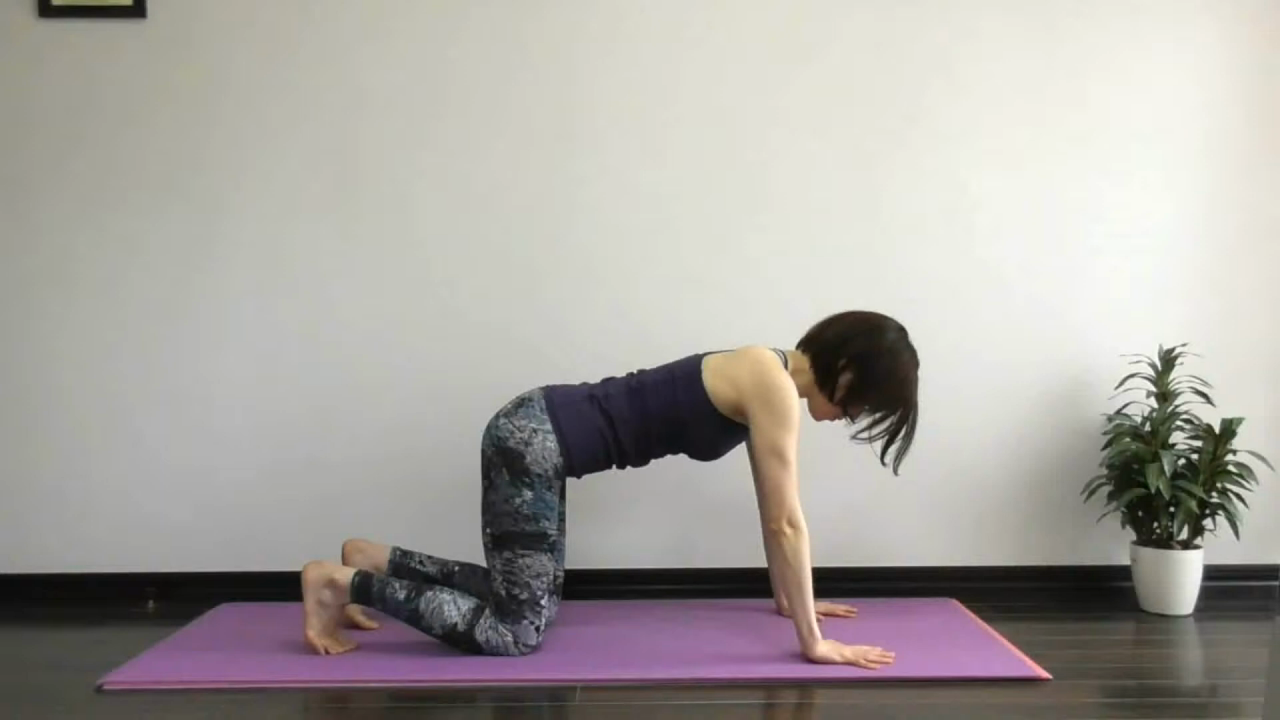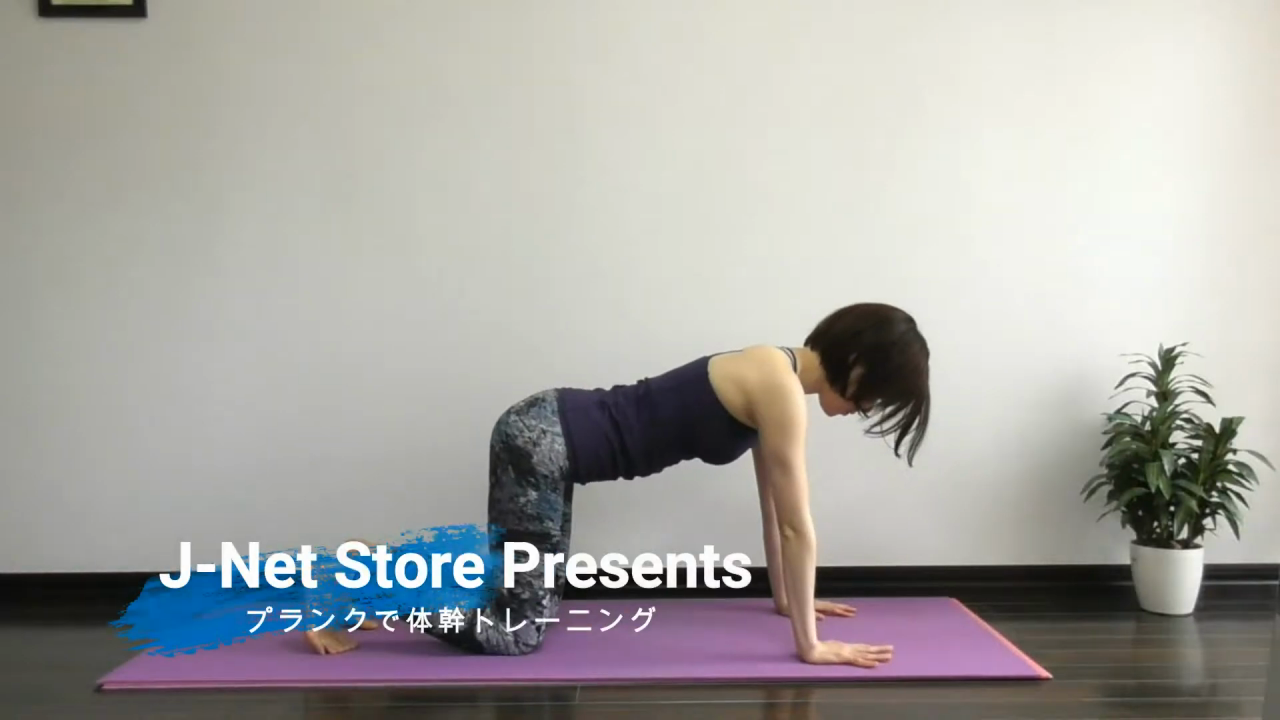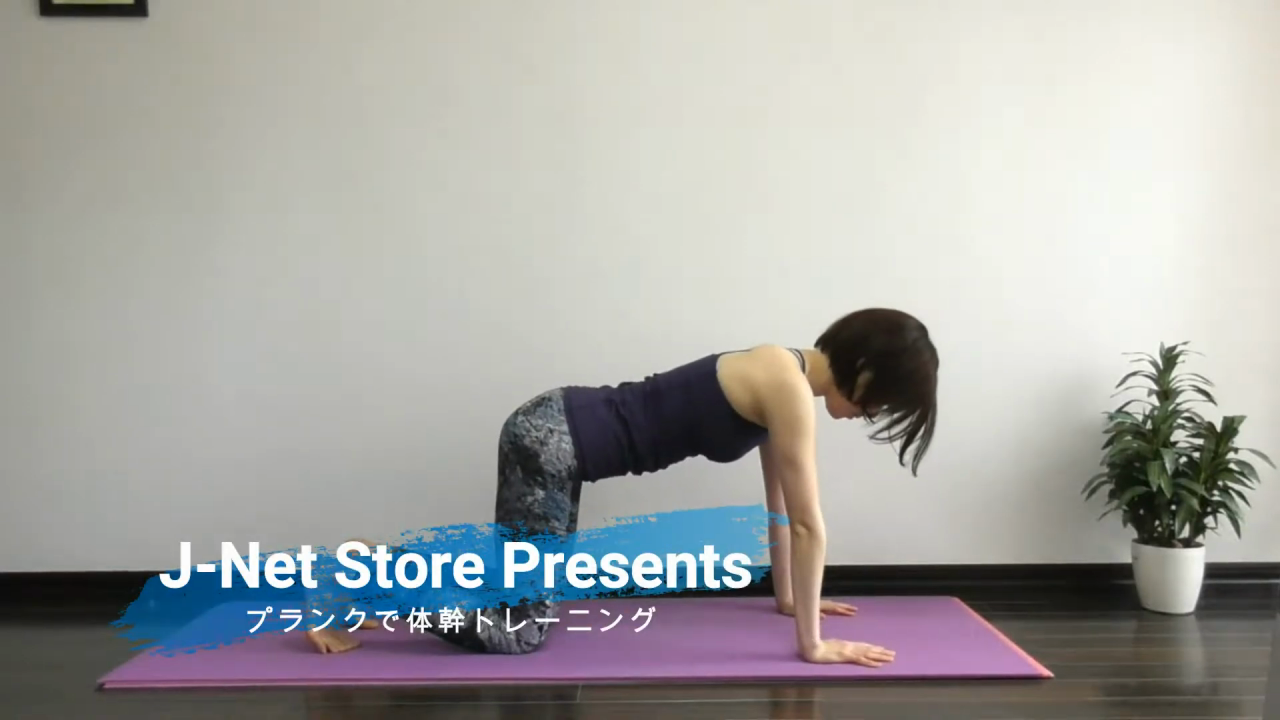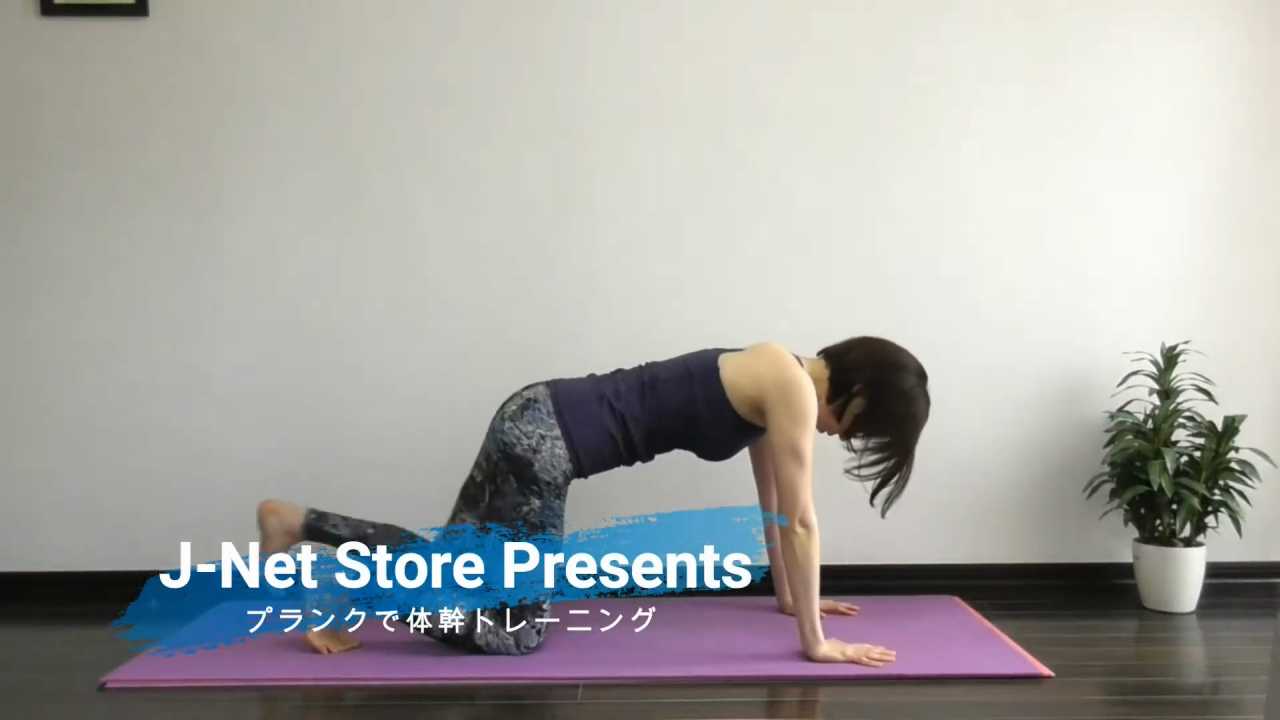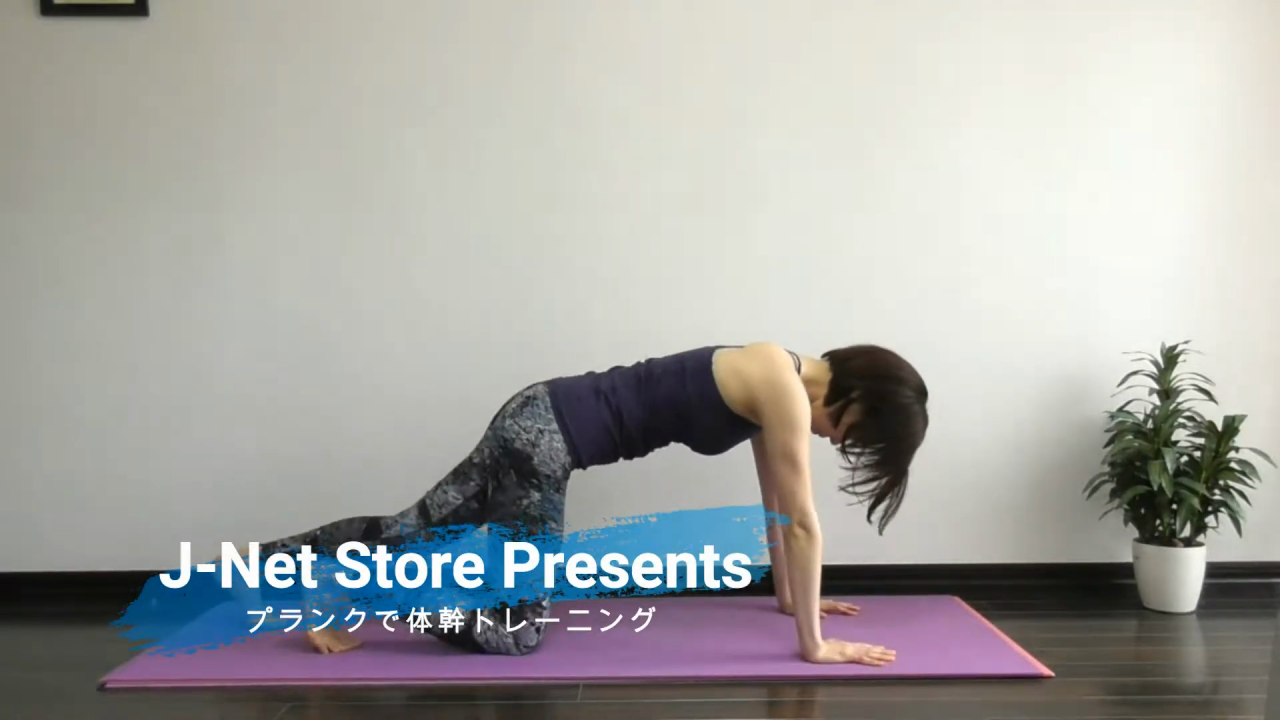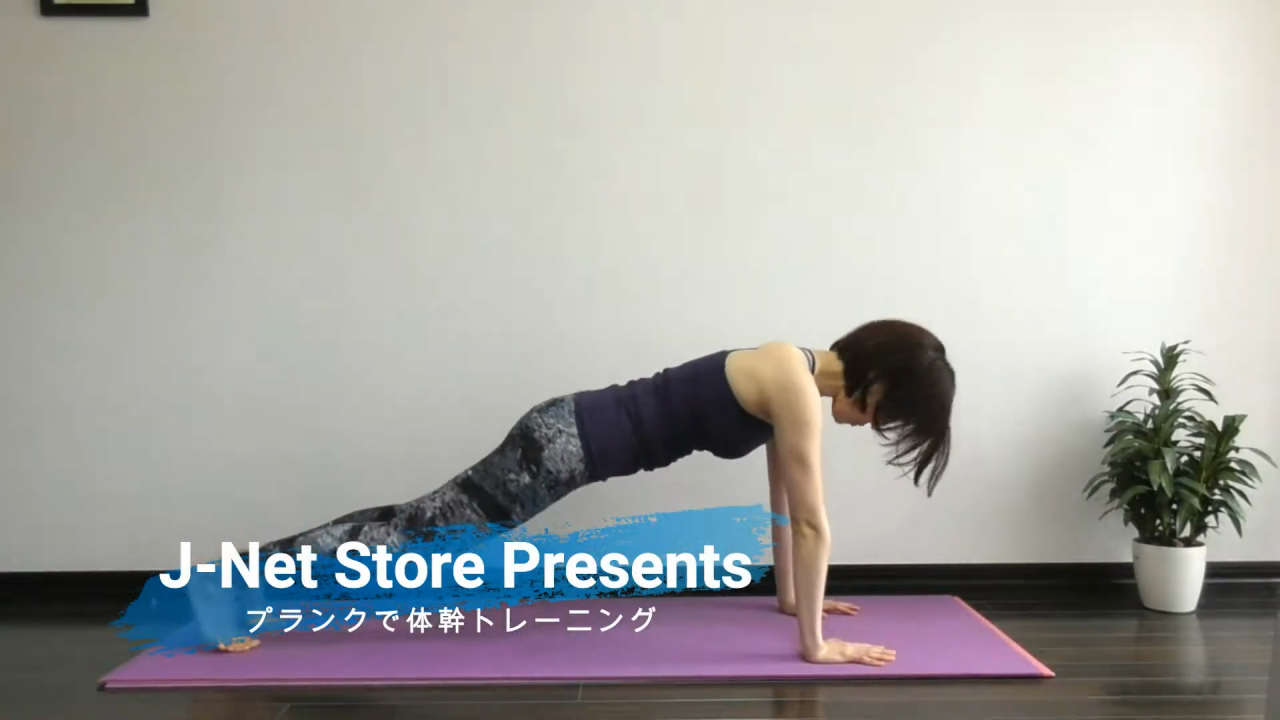
dt=0.7s
person 1, frame 1
left shoulder: (767, 377)
right shoulder: (773, 386)
left elbow: (771, 510)
right elbow: (787, 522)
left wrist: (787, 597)
right wrist: (814, 643)
left hip: (538, 437)
right hip: (531, 443)
left knee: (529, 597)
right knee: (516, 633)
left ankle: (375, 560)
right ankle: (345, 581)
person 1, frame 2
left shoulder: (775, 374)
right shoulder: (781, 389)
left elbow: (772, 508)
right elbow: (795, 528)
left wrist: (787, 599)
right wrist: (809, 645)
left hip: (550, 438)
right hip: (540, 445)
left knee: (529, 599)
right knee: (517, 634)
person 1, frame 3
left shoulder: (781, 376)
right shoulder: (790, 388)
left elbow: (778, 501)
right elbow: (807, 524)
left wrist: (788, 596)
right wrist: (813, 643)
left hip: (560, 437)
right hip: (549, 442)
left knee: (526, 594)
right knee: (518, 630)
person 1, frame 4
left shoulder: (771, 384)
right shoulder: (794, 388)
left elbow: (771, 505)
right elbow: (798, 522)
left wrist: (790, 595)
right wrist: (816, 643)
left hip: (536, 417)
right hip: (542, 444)
right knee: (513, 629)
left ankle: (299, 523)
person 1, frame 5
left shoulder: (777, 382)
right shoulder: (785, 390)
left elbow: (774, 504)
right elbow: (801, 523)
left wrist: (788, 595)
right wrist: (813, 643)
left hip: (541, 421)
right hip: (543, 437)
left knee: (414, 531)
right knee: (512, 631)
left ankle: (260, 562)
person 1, frame 6
left shoulder: (794, 375)
right shoulder: (795, 388)
left elbow: (783, 505)
right elbow: (812, 522)
left wrist: (789, 596)
right wrist: (815, 643)
left hip: (575, 434)
right hip: (565, 444)
left knee: (421, 527)
right knee: (415, 535)
